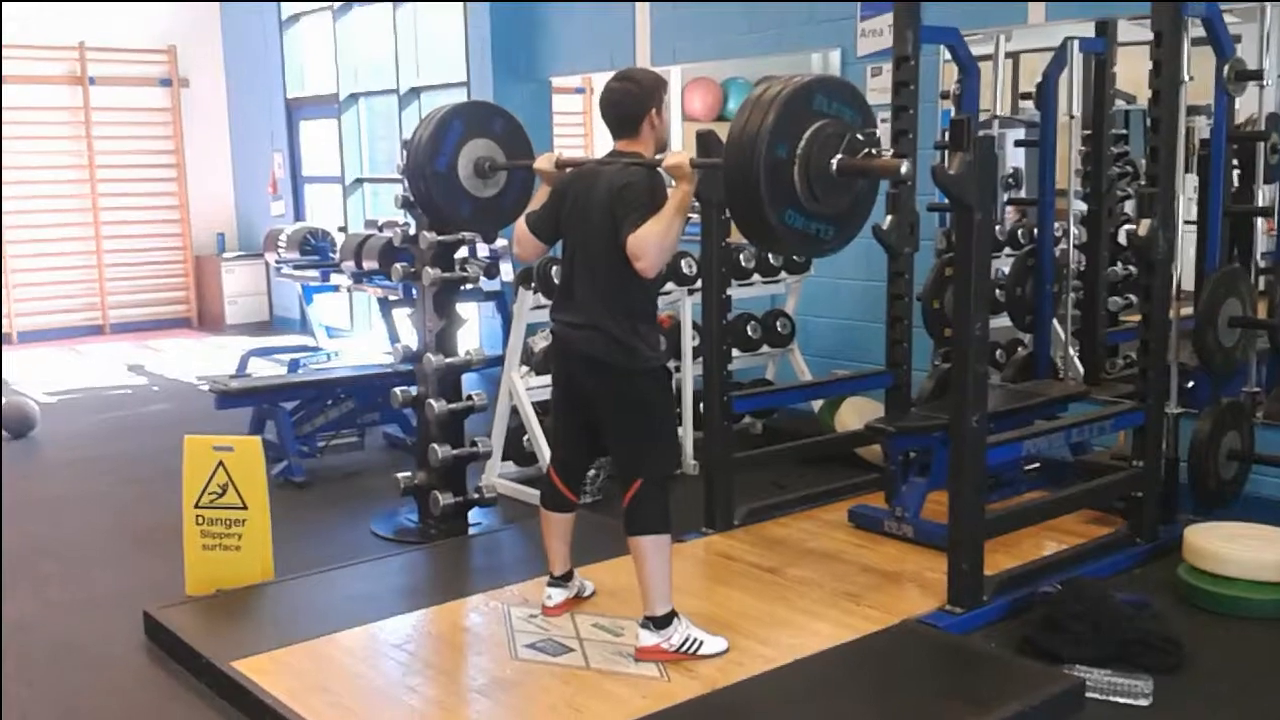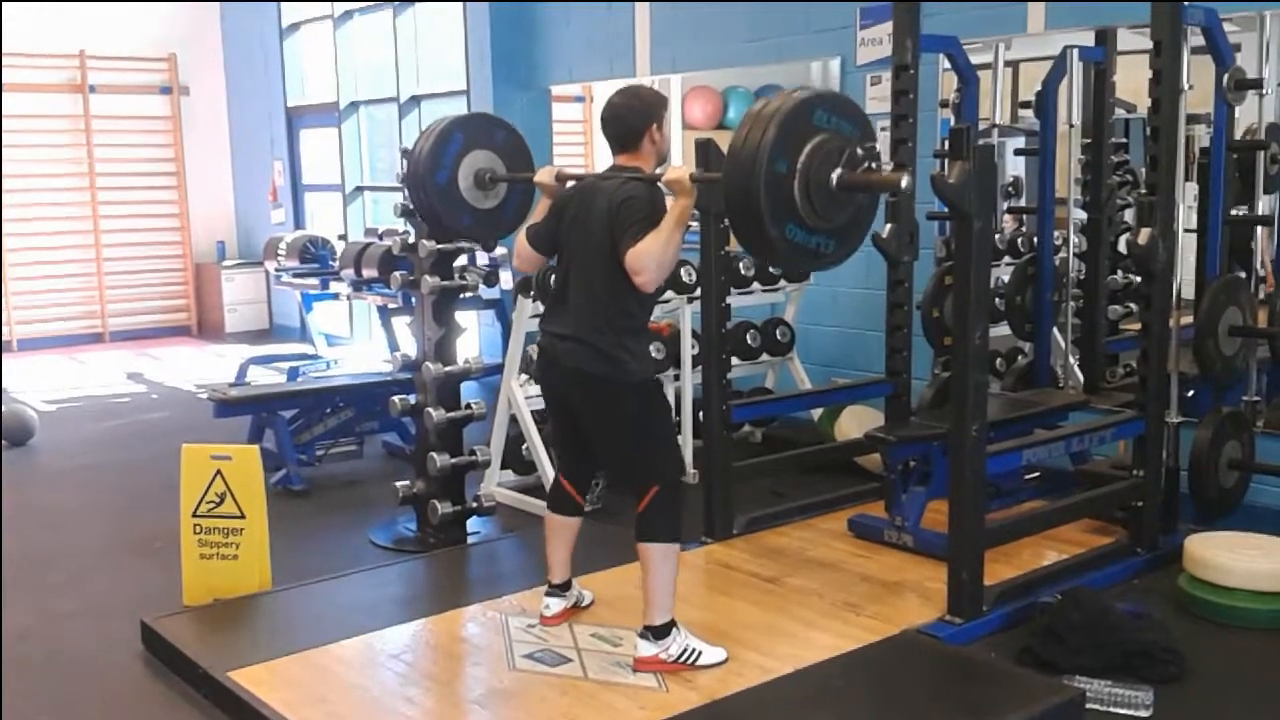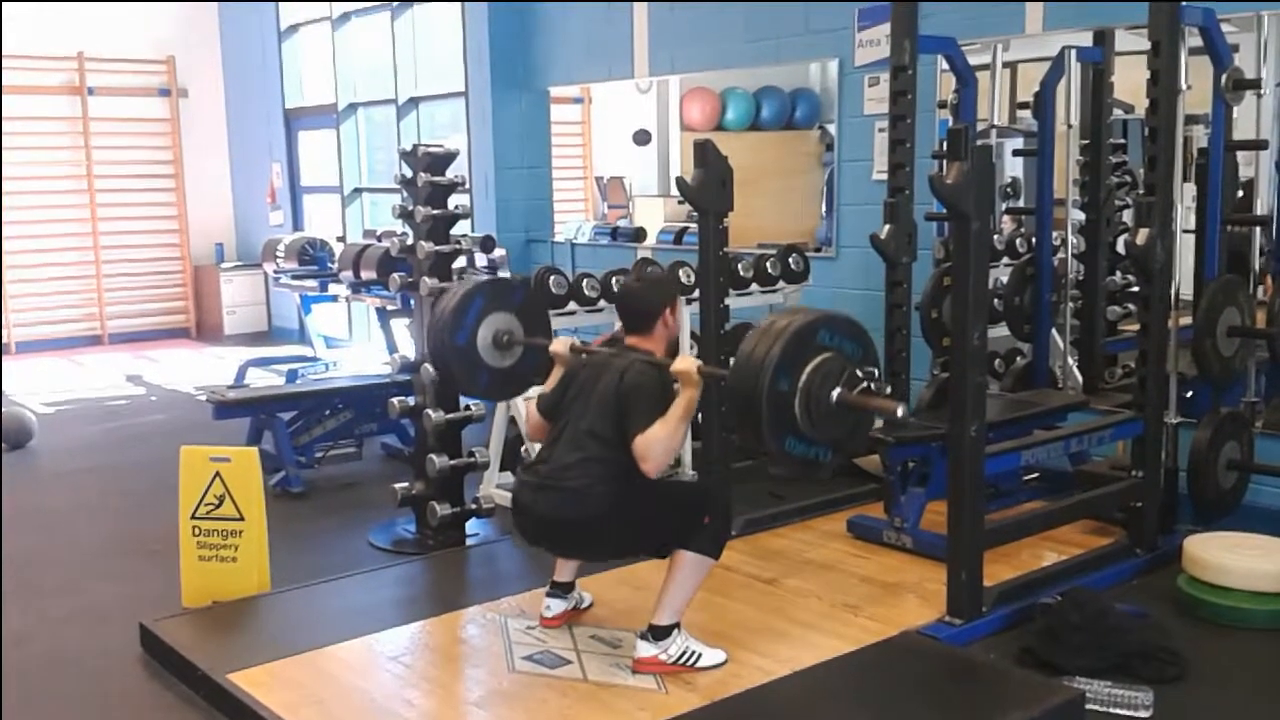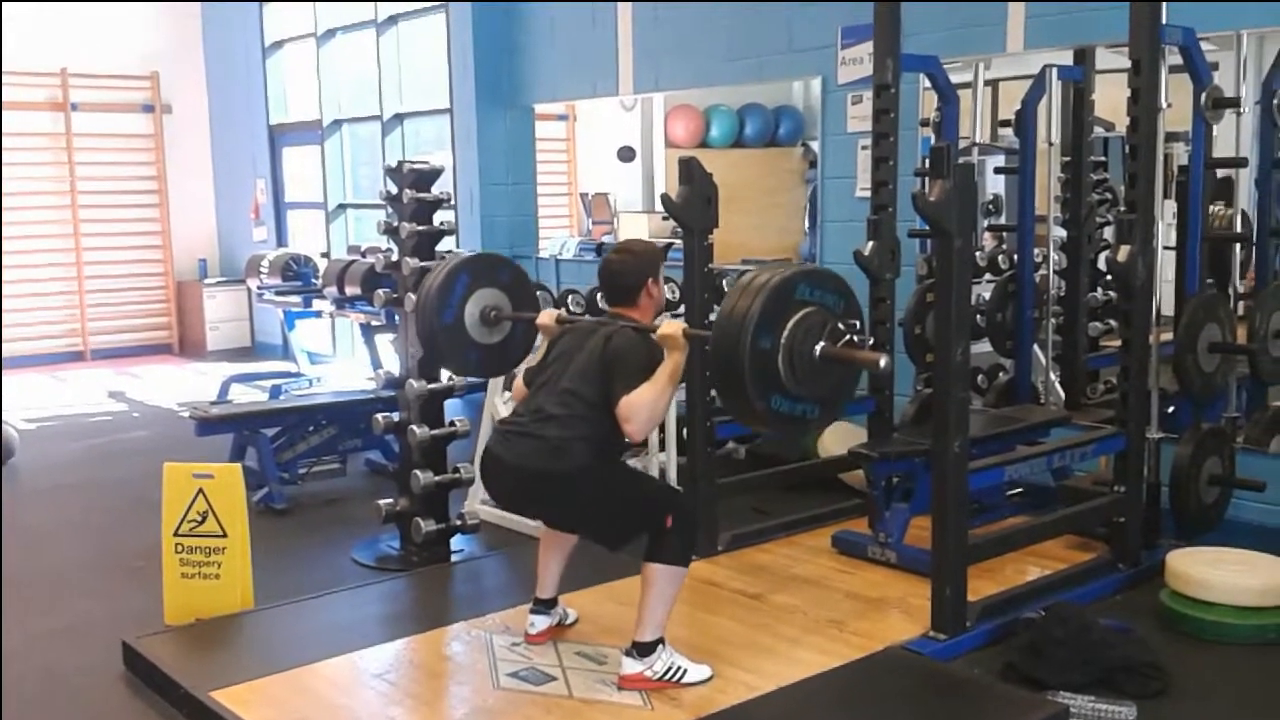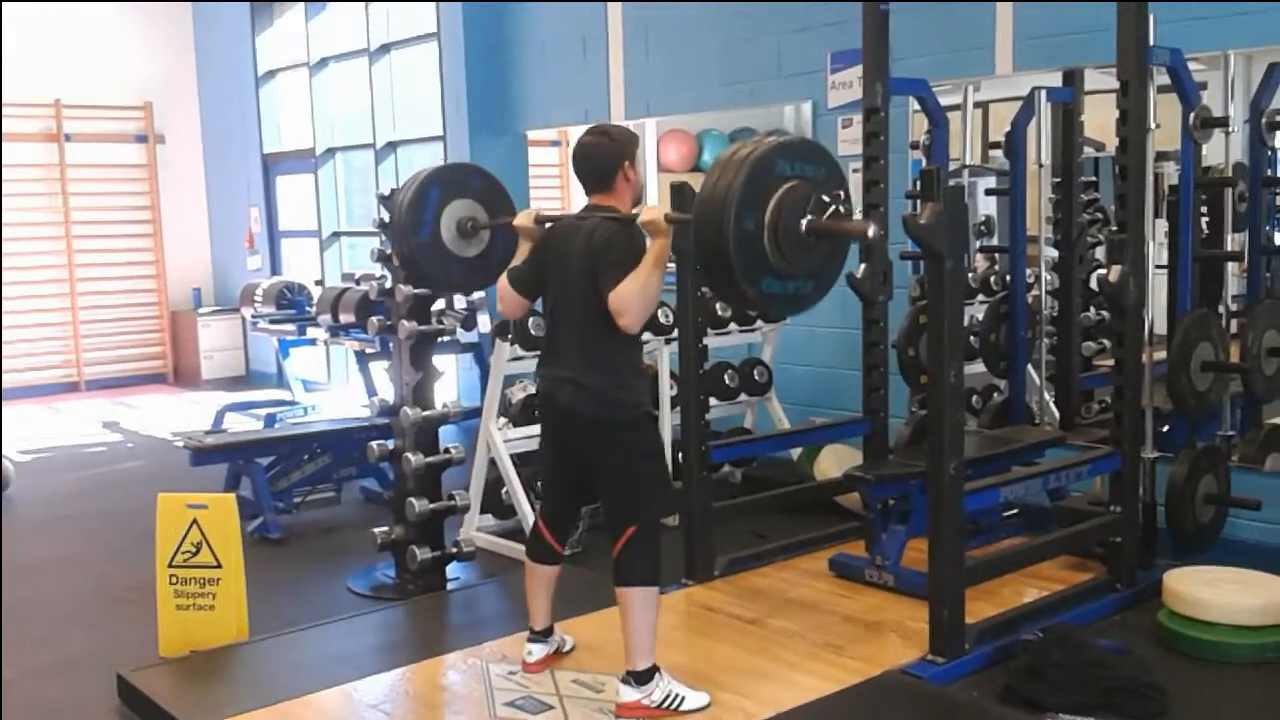
dt=1s
person 1, frame 1
left shoulder: (576, 180)
right shoulder: (640, 182)
left elbow: (524, 246)
right elbow: (646, 257)
left wrist: (544, 185)
right wrist: (683, 189)
left hip: (572, 346)
right hip: (624, 356)
left knee: (566, 463)
right knee: (647, 479)
left ankle: (560, 583)
right ankle: (660, 627)
person 1, frame 2
left shoulder: (578, 192)
right shoulder: (638, 194)
left elbow: (522, 260)
right elbow: (645, 271)
left wrist: (546, 197)
right wrist: (682, 204)
left hip: (557, 357)
right hip: (608, 368)
left knee: (573, 473)
right knee: (660, 489)
left ankle: (558, 593)
right ankle: (660, 638)
person 1, frame 3
left shoulder: (589, 364)
right shoulder: (647, 377)
left elbow: (534, 428)
right elbow: (651, 462)
left wrist: (559, 367)
right wrist: (689, 392)
left hip: (529, 509)
right hip: (575, 518)
right knee: (709, 510)
left ankle: (559, 597)
right ankle: (659, 641)
person 1, frame 4
left shoulder: (574, 332)
right shoulder: (635, 343)
right elbow: (635, 424)
right wrist: (675, 357)
left hip: (499, 462)
right hip: (547, 468)
left knee: (572, 493)
right knee: (673, 518)
left ankle: (543, 612)
right ankle: (645, 657)
person 1, frame 5
left shoulder: (556, 234)
right shoulder: (618, 234)
left elbow: (509, 304)
right elbow: (628, 313)
left wrist: (525, 242)
right wrist: (659, 243)
left hip: (559, 398)
right hip: (611, 407)
left knee: (554, 516)
right knee: (636, 532)
left ankle: (540, 640)
